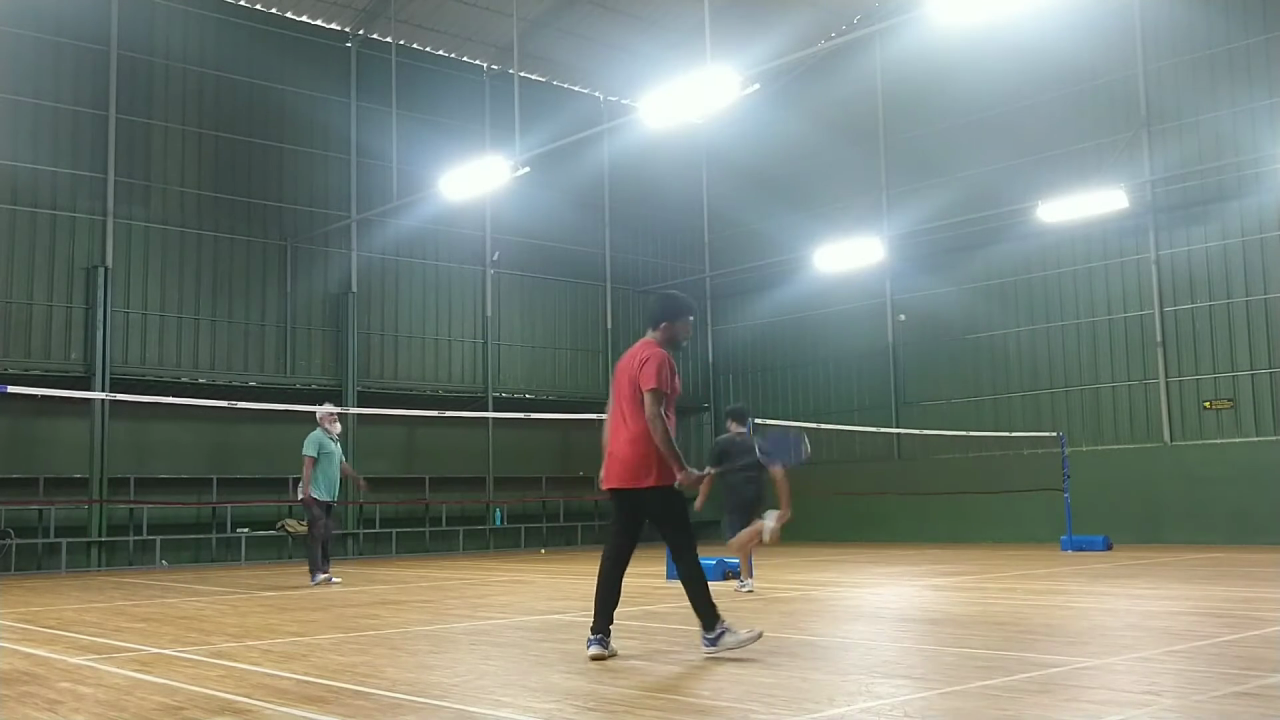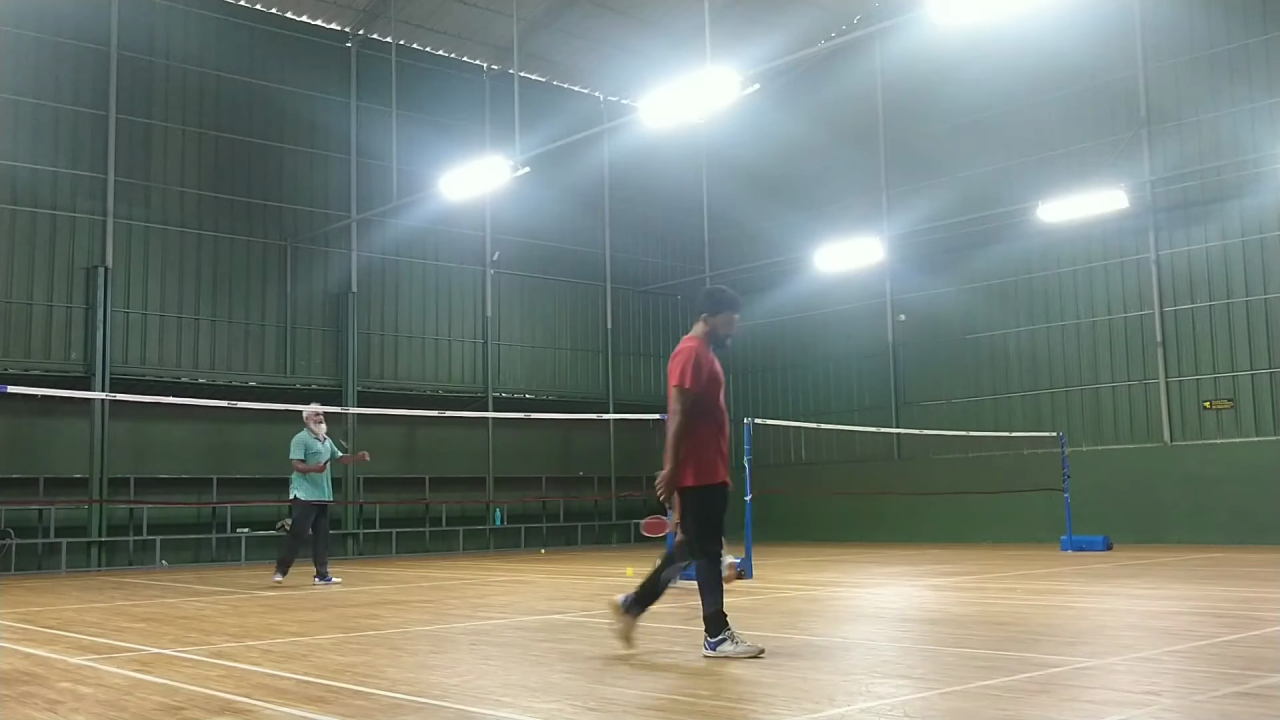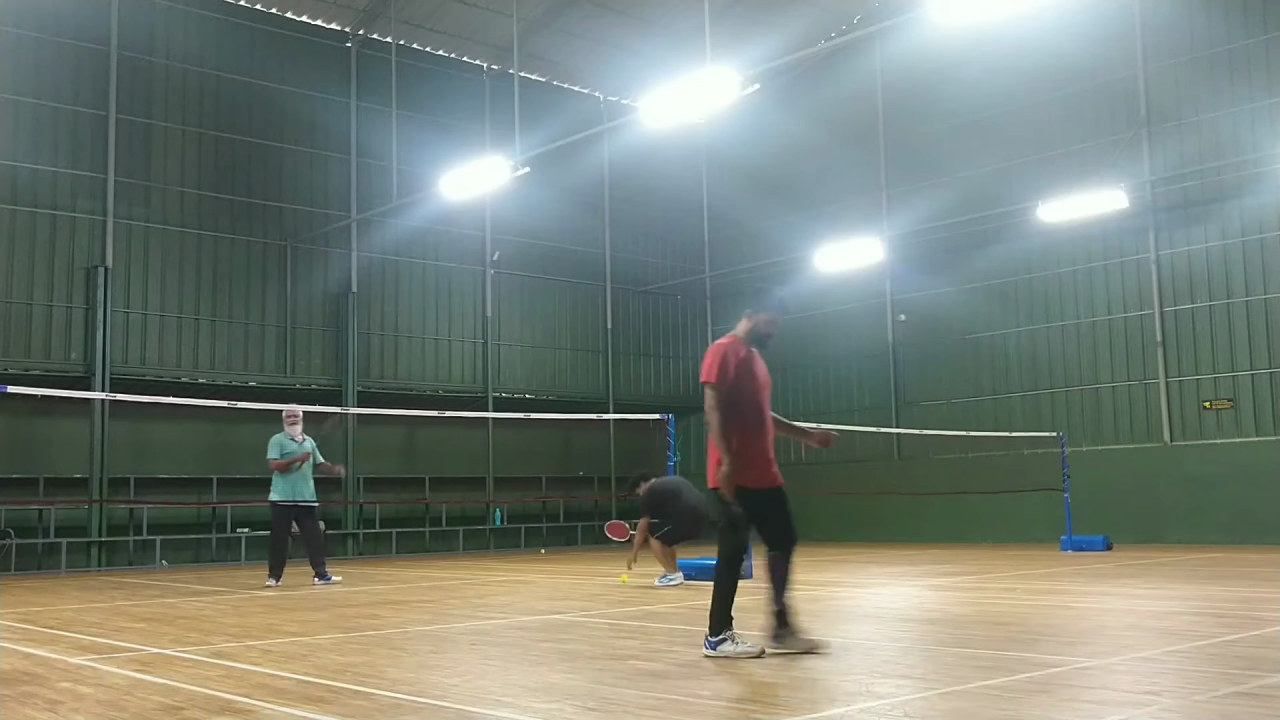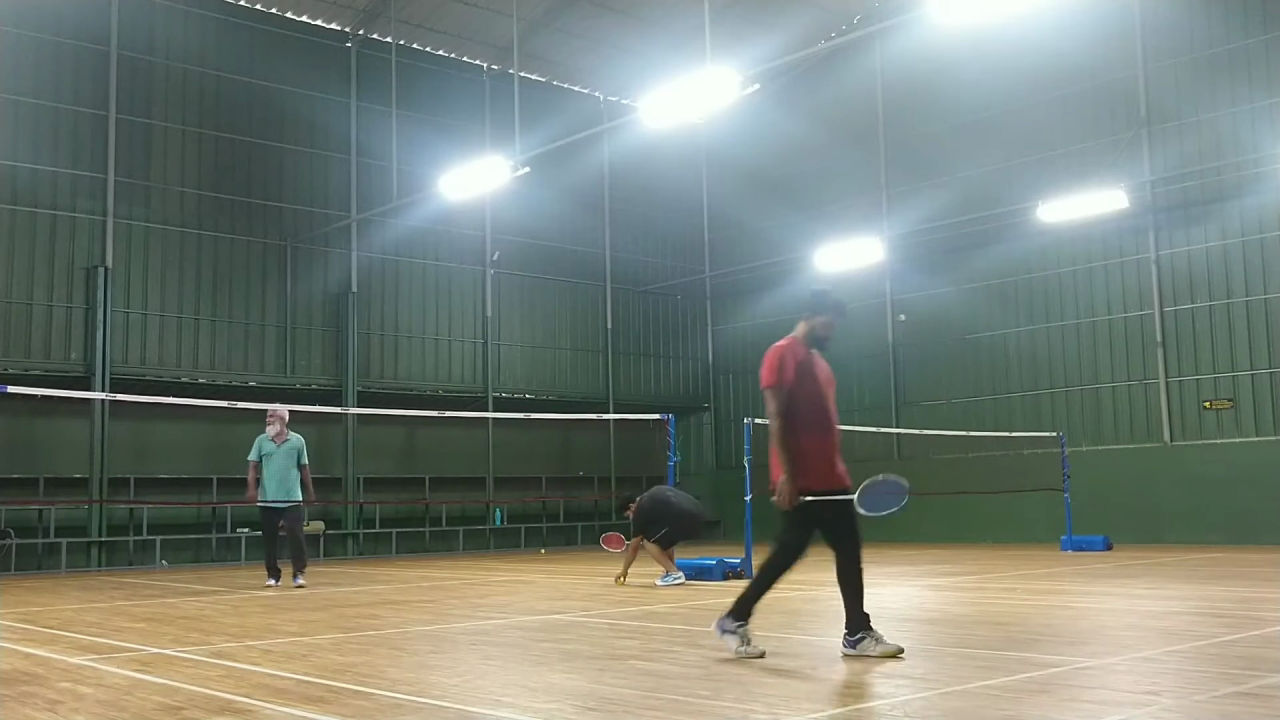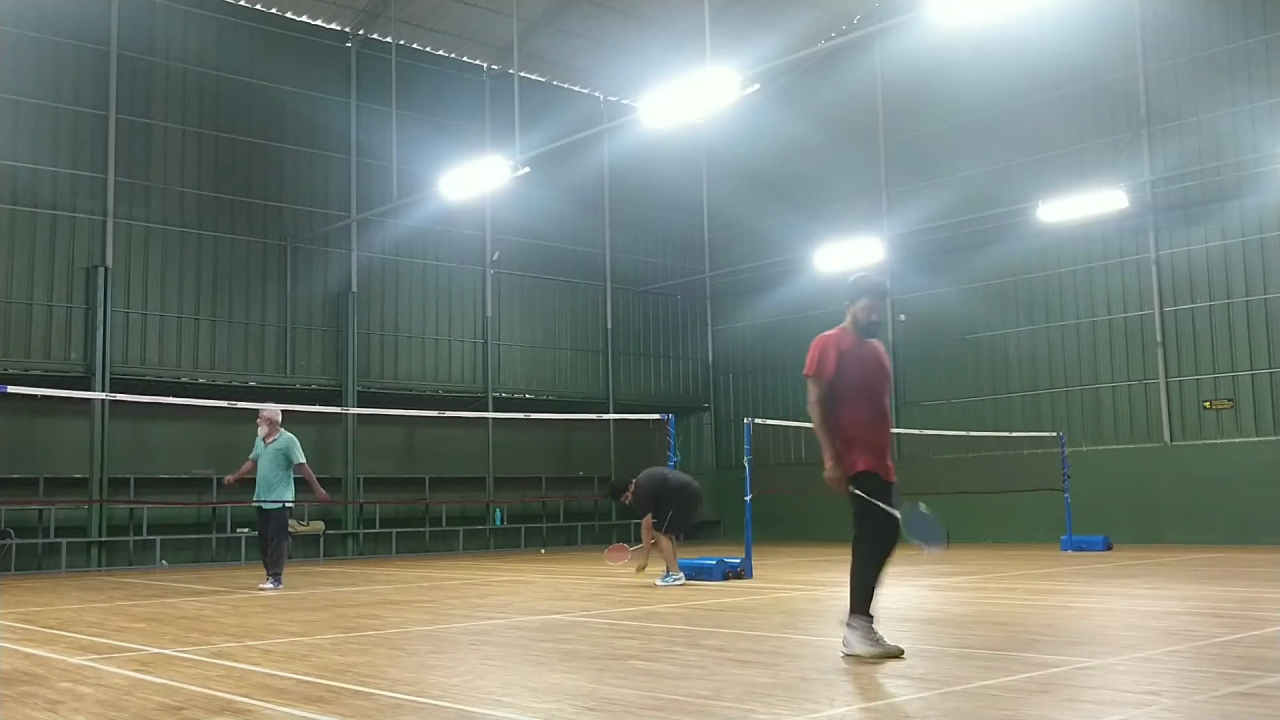
dt=0.3s
person 1, frame 1
left shoulder: (628, 358)
right shoulder: (657, 358)
left elbow: (612, 417)
right elbow: (654, 417)
left wrist: (606, 465)
right wrist: (680, 468)
left hip: (620, 472)
right hip: (651, 472)
left knee: (616, 553)
right knee: (683, 549)
left ankle: (599, 636)
right ankle: (713, 631)
person 1, frame 2
left shoulder: (703, 354)
right shoulder: (692, 354)
right elbow: (679, 414)
right wrist: (671, 467)
left hip: (706, 471)
right hip: (699, 472)
left knee: (689, 548)
right knee: (708, 550)
left ankle: (632, 605)
right ankle: (717, 635)
person 1, frame 3
left shoulder: (753, 354)
right shoulder: (724, 351)
right elbow: (714, 410)
left wrist: (807, 435)
right wrist: (726, 463)
left hip: (762, 473)
right hip: (737, 474)
left knee: (784, 541)
right knee: (733, 550)
left ankle: (781, 629)
right ankle: (718, 635)
person 1, frame 4
left shoulder: (818, 360)
right shoulder: (782, 355)
right elbow: (775, 417)
left wrist: (838, 472)
right wrist: (785, 475)
left hip: (830, 475)
right hip: (802, 478)
left knee: (849, 548)
right knee: (789, 550)
left ankle: (858, 632)
right ankle: (733, 622)
person 1, frame 5
left shoulder: (878, 350)
right shoulder: (827, 345)
right elbow: (816, 405)
right wrist: (831, 459)
left hip: (878, 462)
right hip: (853, 461)
left knee: (873, 537)
right knee: (882, 533)
left ankle: (859, 630)
right ankle: (858, 624)
